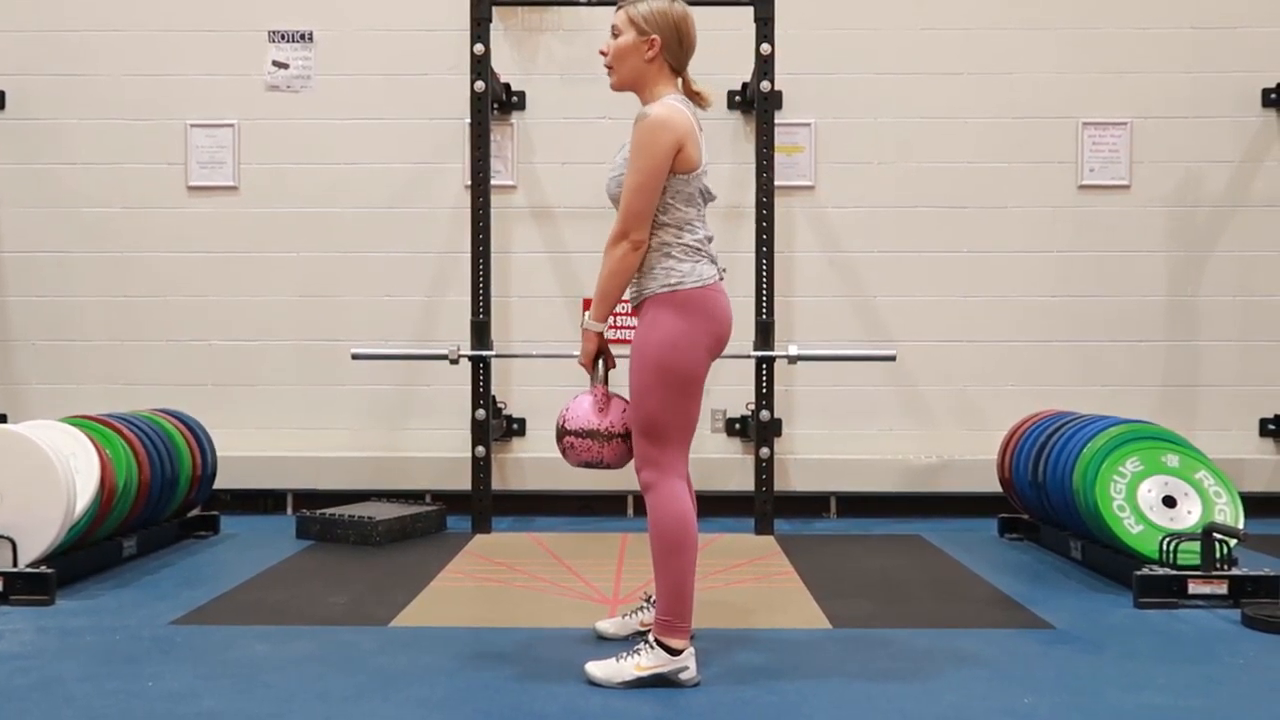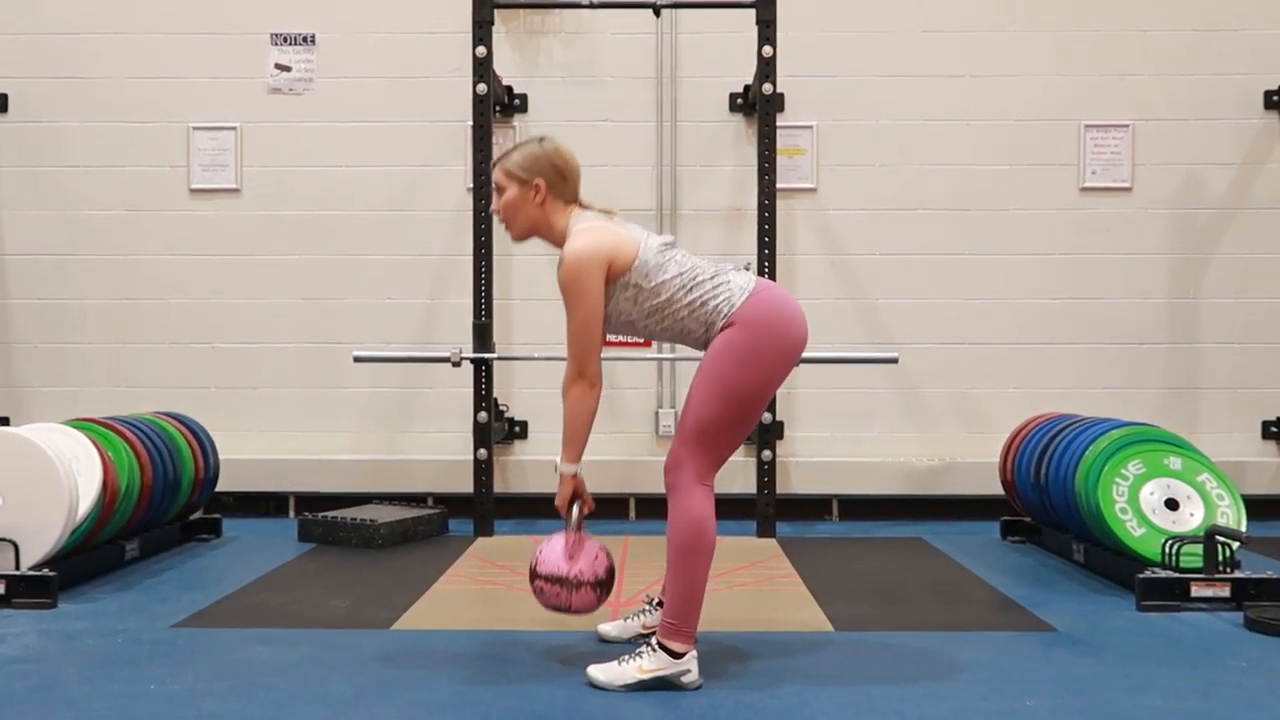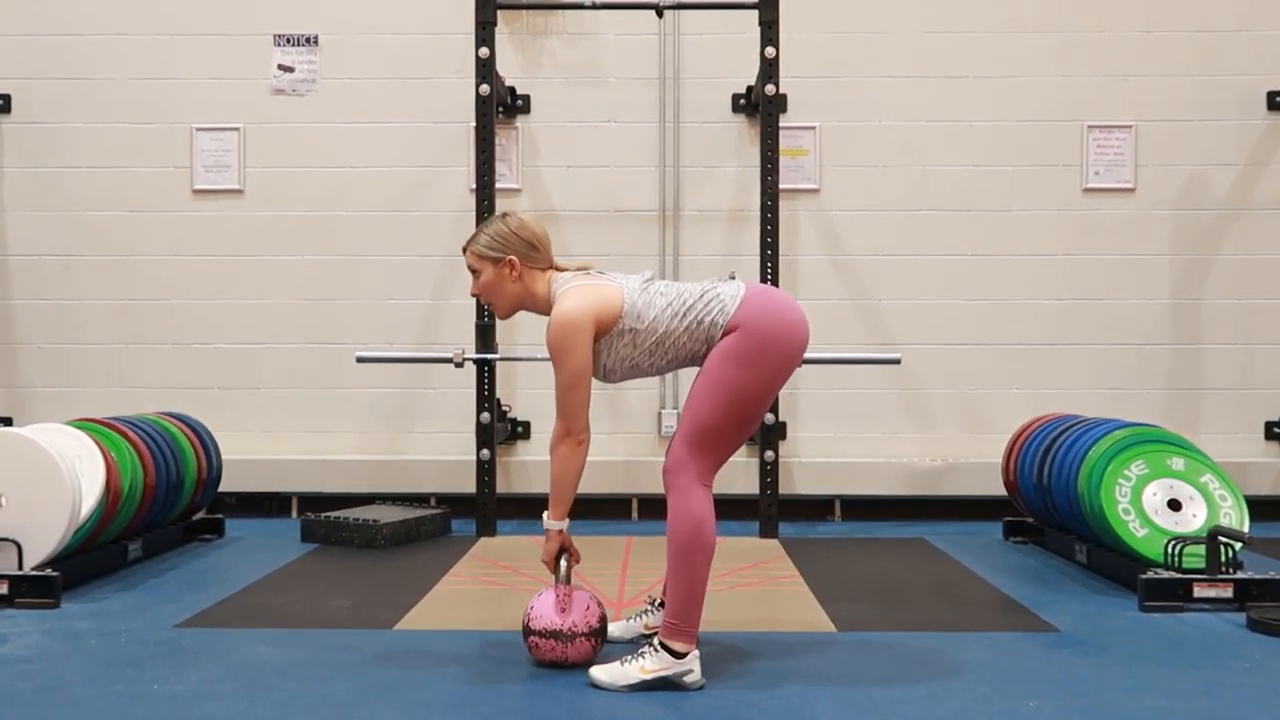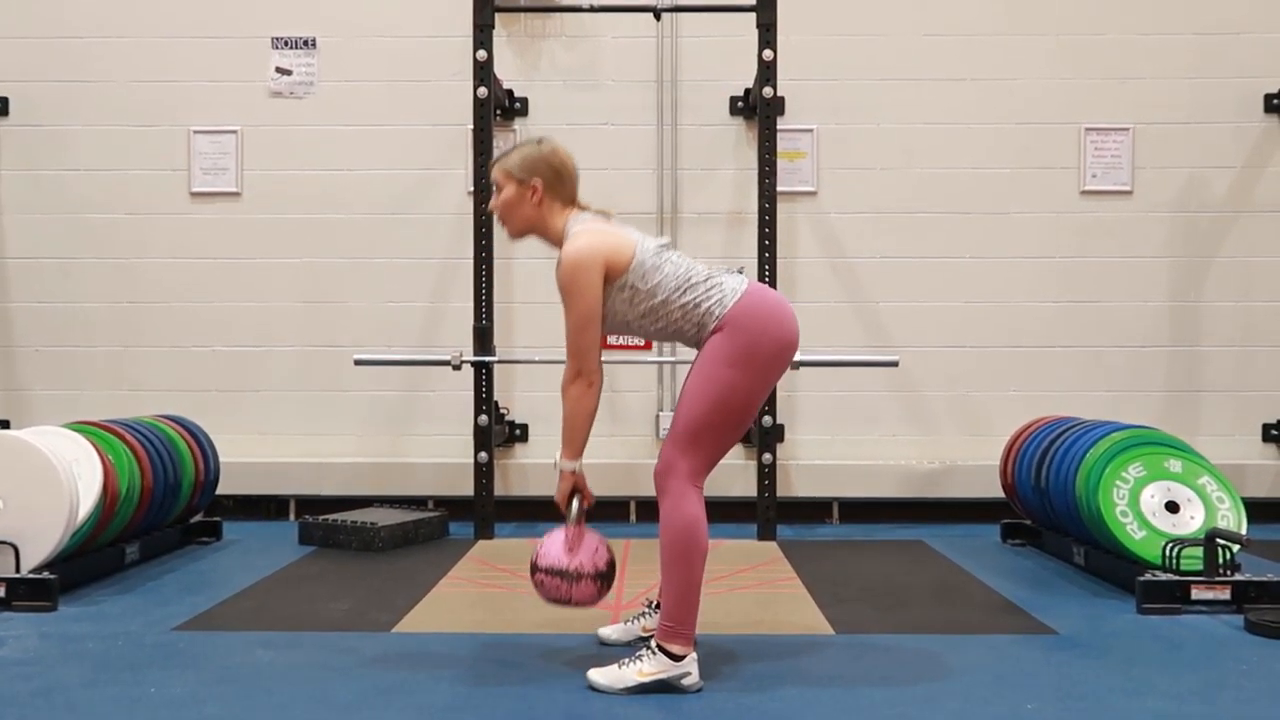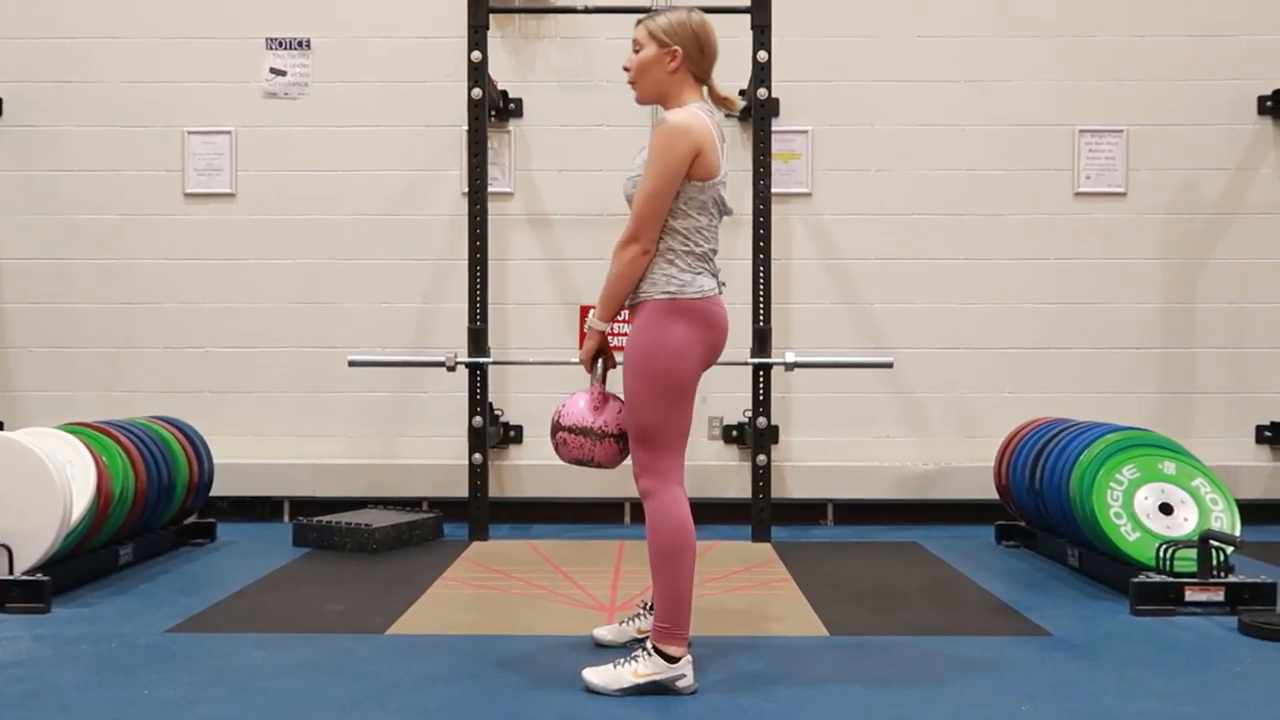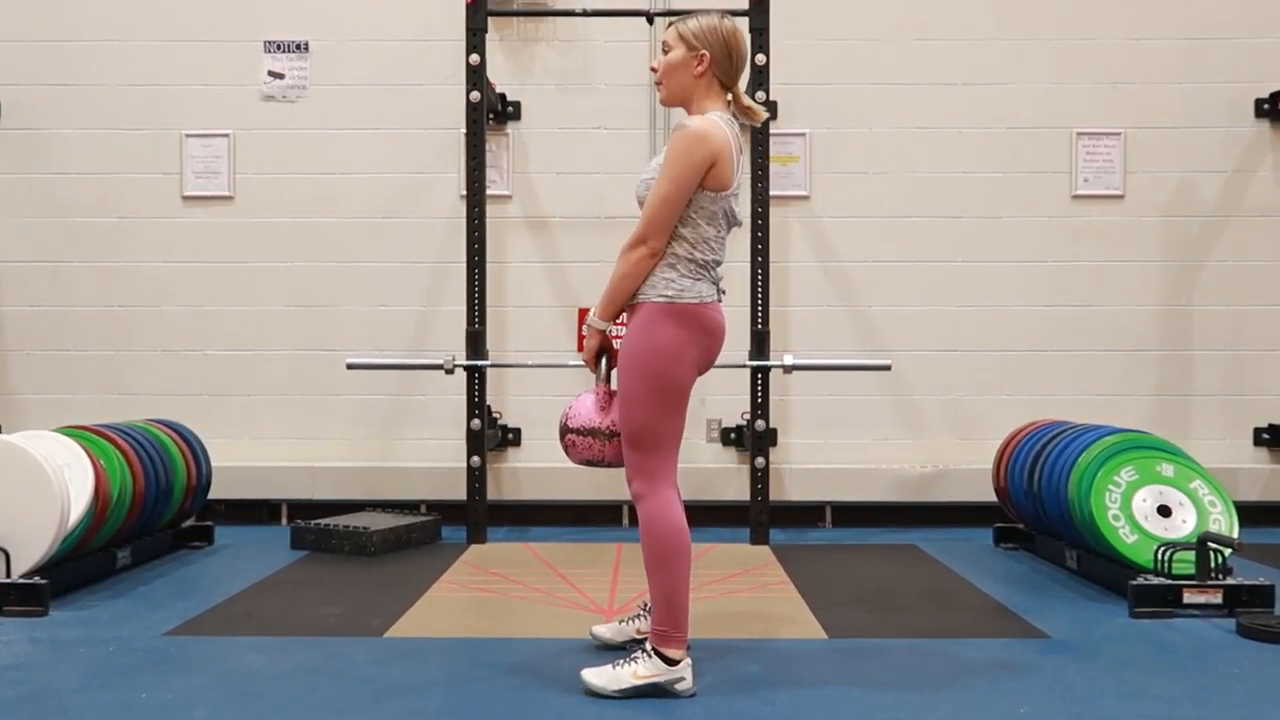
dt=0.5s
person 1, frame 1
left shoulder: (658, 119)
right shoulder: (670, 115)
left elbow: (629, 240)
left wrist: (593, 326)
right wrist: (602, 324)
left hip: (677, 308)
right hip: (686, 304)
left knee: (660, 471)
right knee: (662, 467)
left ankle: (671, 649)
right ankle: (666, 607)
person 1, frame 2
left shoulder: (581, 251)
right shoulder: (591, 233)
left elbow: (585, 379)
right elbow: (581, 372)
left wrist: (569, 470)
right wrist: (573, 466)
left hip: (758, 326)
right hip: (762, 319)
left knee: (688, 476)
right knee: (687, 471)
left ankle: (675, 651)
right ankle: (671, 608)
person 1, frame 3
left shoulder: (569, 314)
right shoulder: (572, 293)
left elbow: (573, 438)
right elbow: (566, 431)
left wrist: (556, 524)
right wrist: (558, 520)
left hip: (760, 328)
right hip: (764, 320)
left knee: (686, 474)
right knee: (686, 470)
left ankle: (676, 652)
right ankle: (672, 607)
person 1, frame 4
left shoulder: (579, 253)
right shoulder: (587, 235)
left elbow: (583, 378)
right elbow: (583, 371)
left wrist: (568, 466)
right wrist: (573, 463)
left hip: (750, 329)
right hip: (752, 321)
left knee: (677, 476)
right knee: (679, 472)
left ankle: (673, 654)
right ankle: (669, 611)
person 1, frame 5
left shoulder: (679, 125)
right shoulder: (696, 124)
left elbow: (638, 242)
left wrist: (598, 323)
right wrist: (613, 319)
left hip: (673, 316)
right hip: (685, 312)
left knee: (658, 481)
right knee: (659, 476)
left ankle: (669, 656)
right ankle: (663, 613)
person 1, frame 6
left shoulder: (698, 132)
right shoulder: (716, 132)
left elbow: (646, 244)
left wrist: (598, 321)
right wrist: (618, 319)
left hip: (667, 319)
right hip: (683, 316)
left knee: (650, 482)
right knee: (652, 477)
left ankle: (669, 657)
right ankle: (661, 613)
